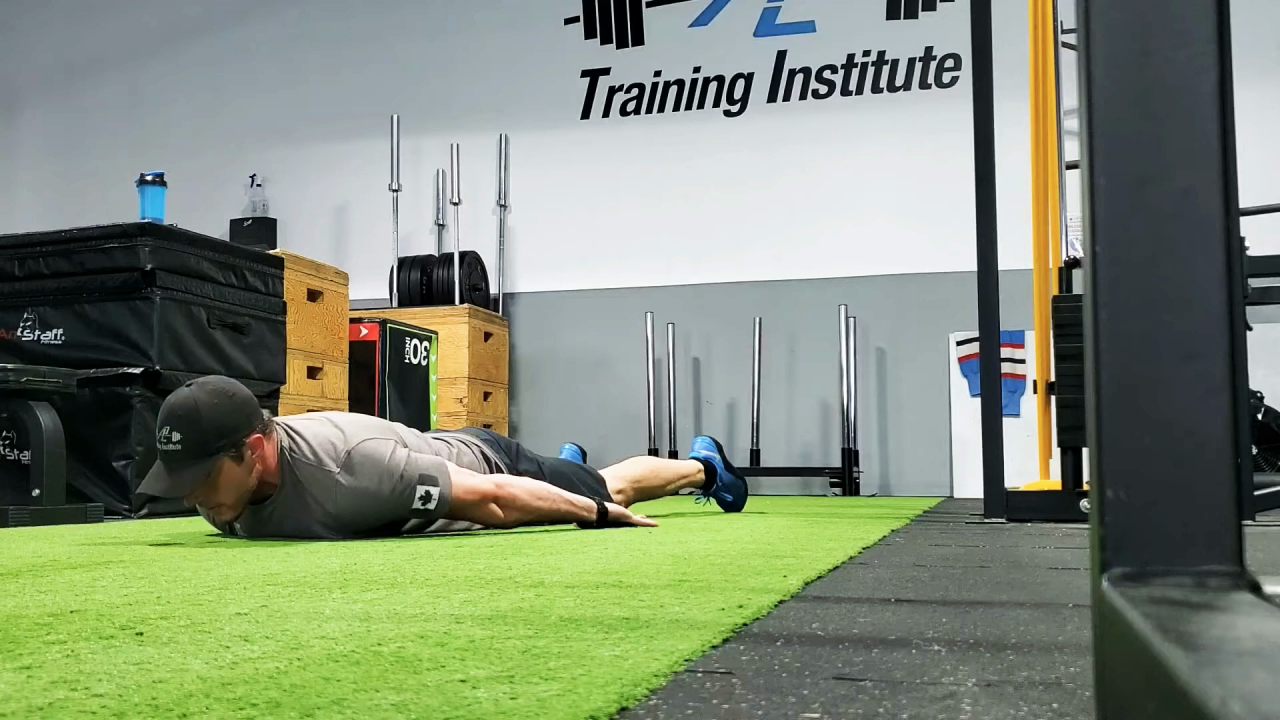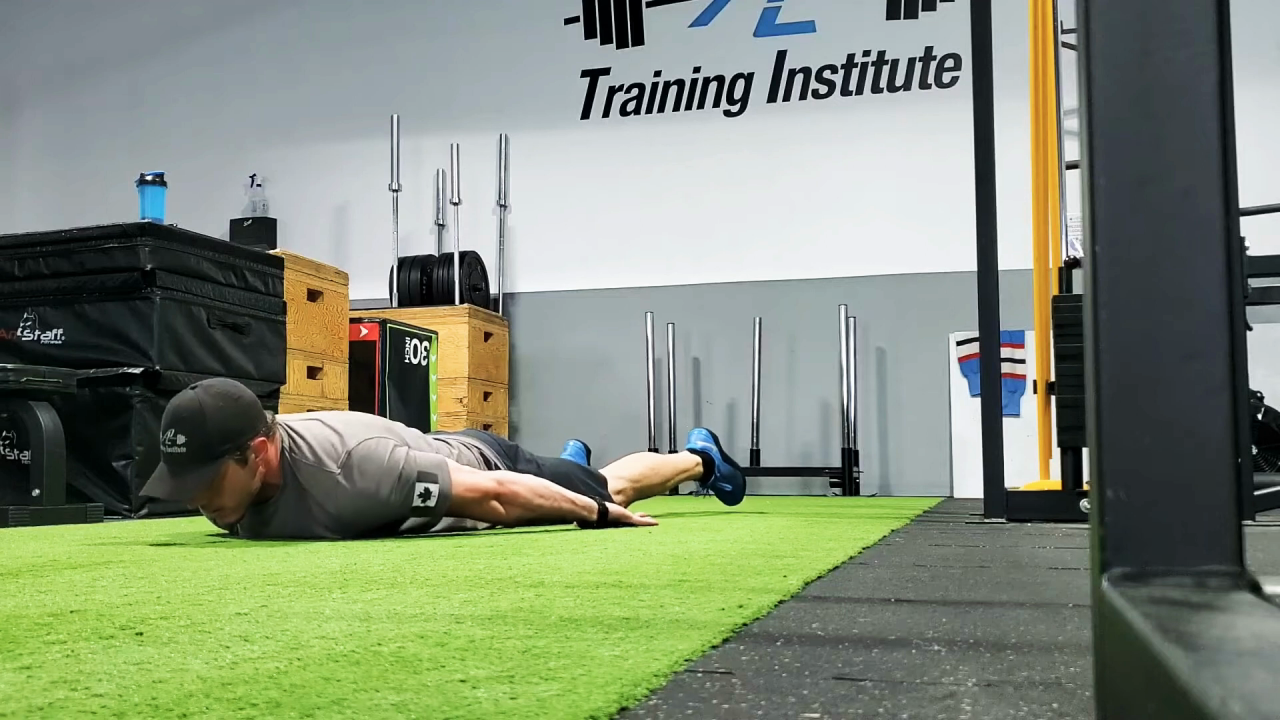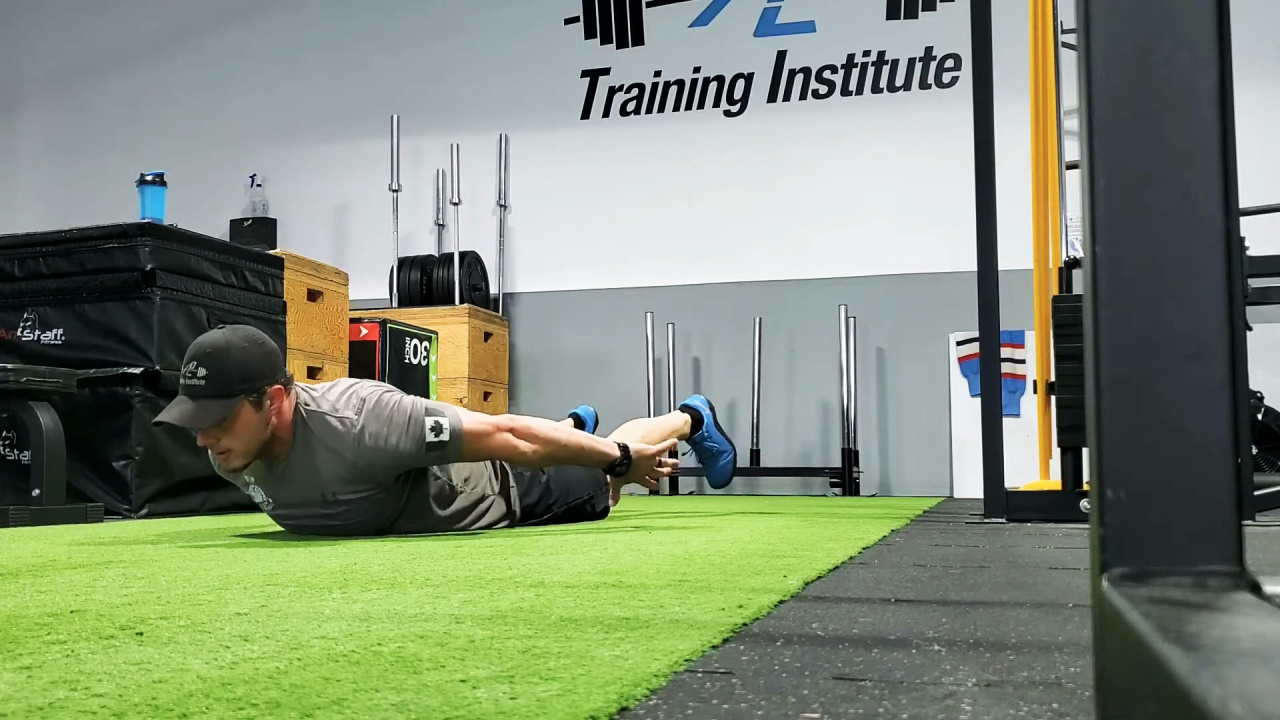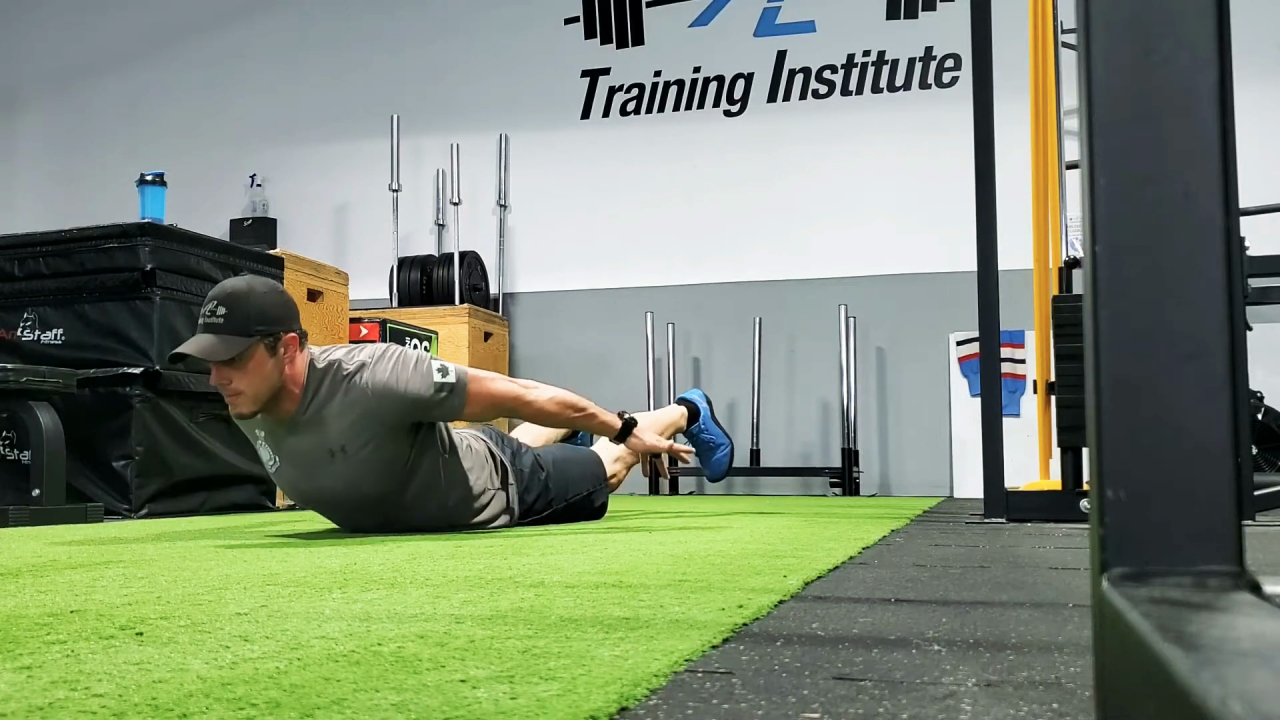
dt=0.7s
person 1, frame 1
left shoulder: (343, 468)
right shoulder: (229, 480)
left elbow: (492, 497)
left wrist: (602, 514)
left hip: (484, 470)
right hip: (438, 459)
left knee: (607, 491)
left ankle: (704, 467)
right ankle: (566, 460)
person 1, frame 2
left shoulder: (345, 468)
right shoulder: (233, 472)
left elbow: (494, 492)
left wrist: (602, 515)
left hip: (484, 472)
right hip: (438, 456)
left knee: (611, 488)
left ankle: (702, 458)
right ankle: (571, 457)
person 1, frame 3
left shoulder: (357, 424)
right shoulder: (231, 453)
left elbow: (505, 434)
left wrist: (623, 459)
left hip: (496, 499)
right hip: (444, 477)
left knee: (602, 481)
left ankle: (689, 420)
right ankle: (575, 423)
person 1, frame 4
left shoulder: (371, 379)
right shoulder: (248, 410)
left elbow: (513, 393)
left wrist: (625, 430)
left hip: (499, 495)
left knee: (605, 470)
left ankle: (687, 412)
right ankle: (569, 423)
